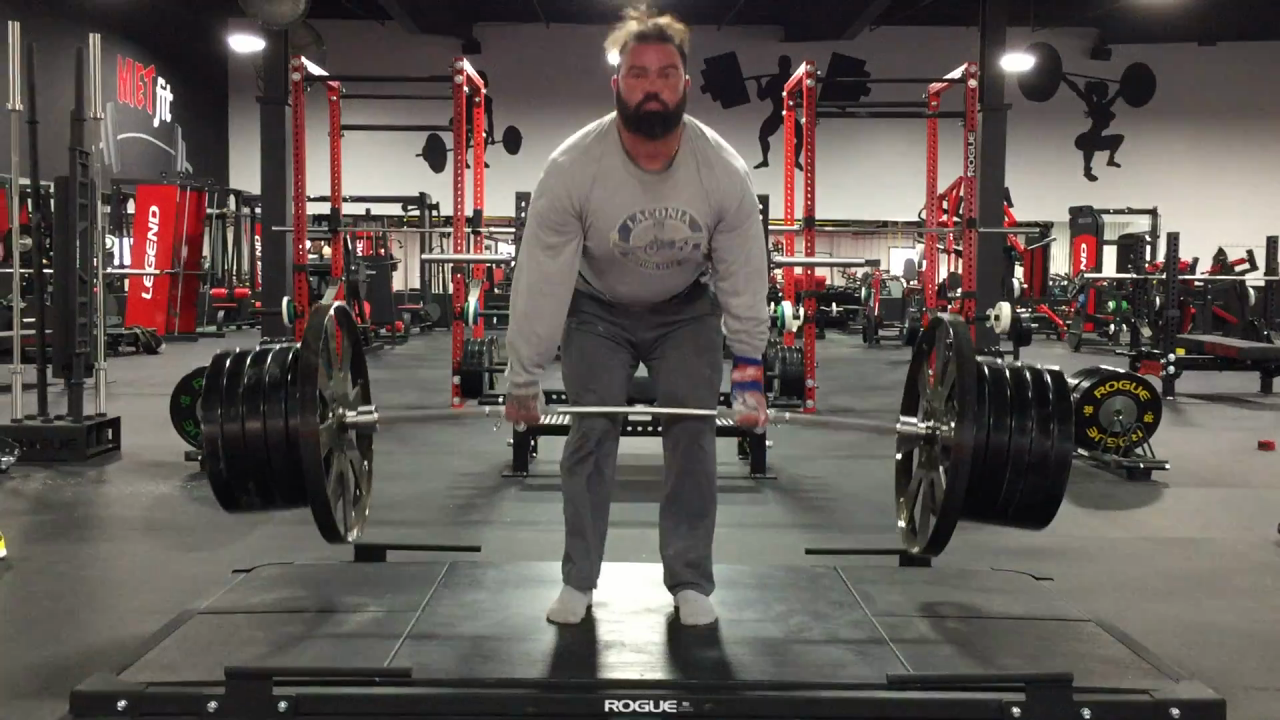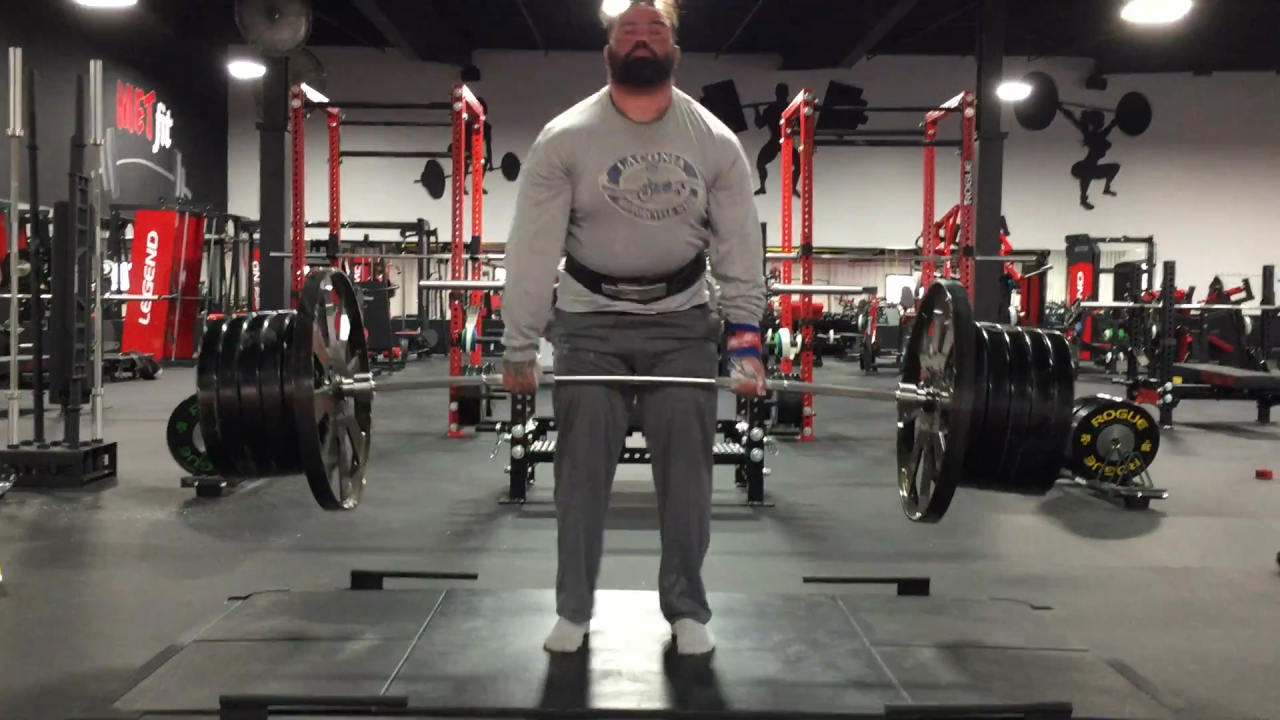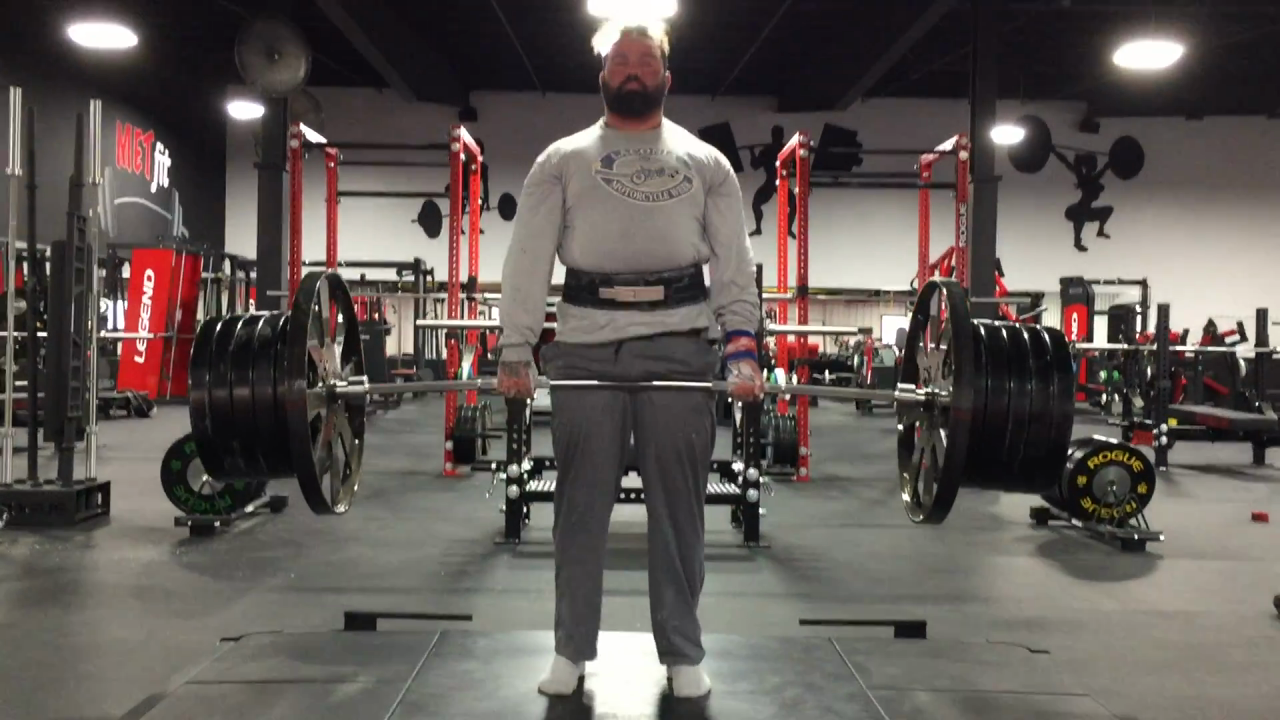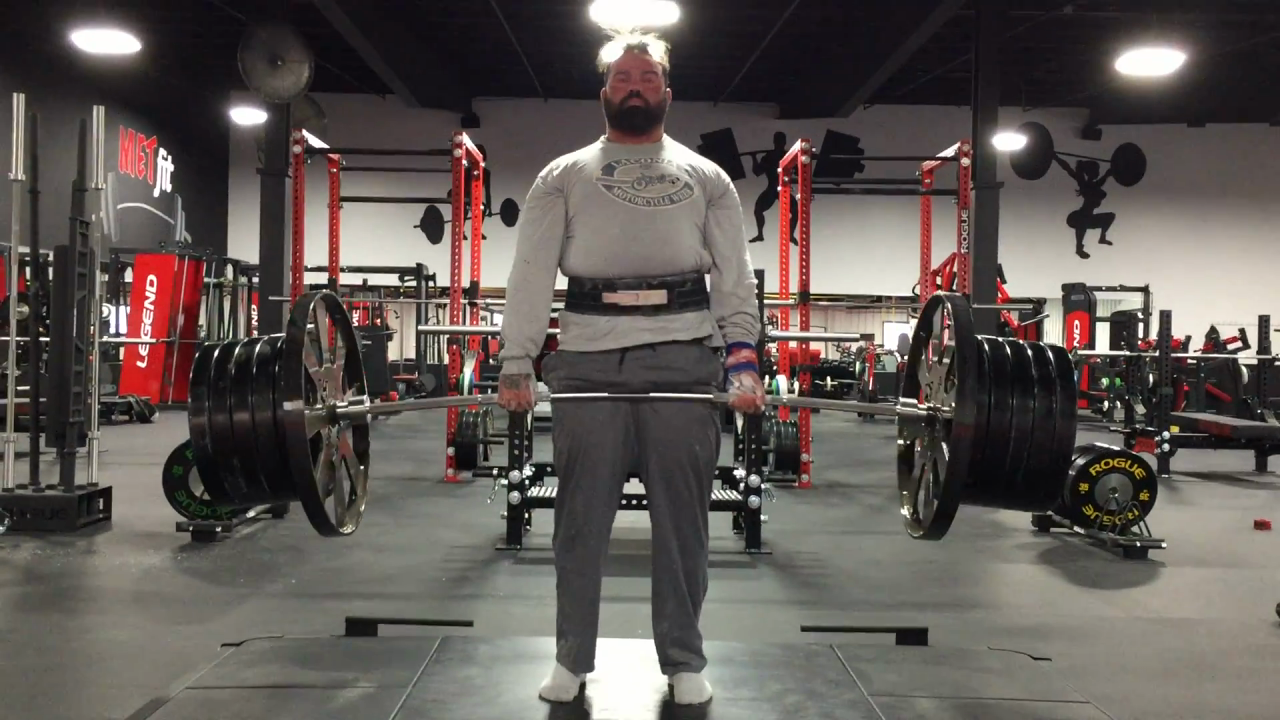
dt=0.3s
person 1, frame 1
left shoulder: (726, 173)
right shoulder: (570, 170)
left elbow: (744, 281)
right elbow: (541, 282)
left wrist: (749, 376)
right wrist: (523, 383)
left hip: (686, 313)
right hip: (597, 312)
left knee: (693, 437)
right knee: (590, 433)
left ankle: (690, 582)
right ankle: (578, 580)
person 1, frame 2
left shoulder: (714, 141)
right shoulder: (565, 139)
left elbow: (738, 249)
right elbow: (534, 248)
left wrist: (745, 344)
right wrist: (519, 349)
left hip: (681, 321)
right hip: (590, 320)
left knee: (685, 467)
right knee: (582, 465)
left ankle: (686, 611)
right ankle: (572, 610)
person 1, frame 3
left shoulder: (705, 160)
right shoulder: (563, 158)
left elbow: (733, 260)
right elbow: (528, 257)
left wrist: (741, 350)
right wrist: (515, 351)
left hip: (680, 345)
right hip: (586, 346)
left knee: (676, 505)
right knee: (582, 502)
left ankle: (682, 652)
right ankle: (572, 649)
person 1, frame 4
left shoulder: (705, 176)
right shoulder: (565, 174)
left elbow: (733, 275)
right elbow: (532, 271)
left wrist: (742, 360)
right wrist: (517, 365)
left hip: (684, 353)
right hip: (588, 354)
left knee: (681, 517)
right knee: (582, 513)
left ankle: (683, 660)
right ankle: (573, 658)
